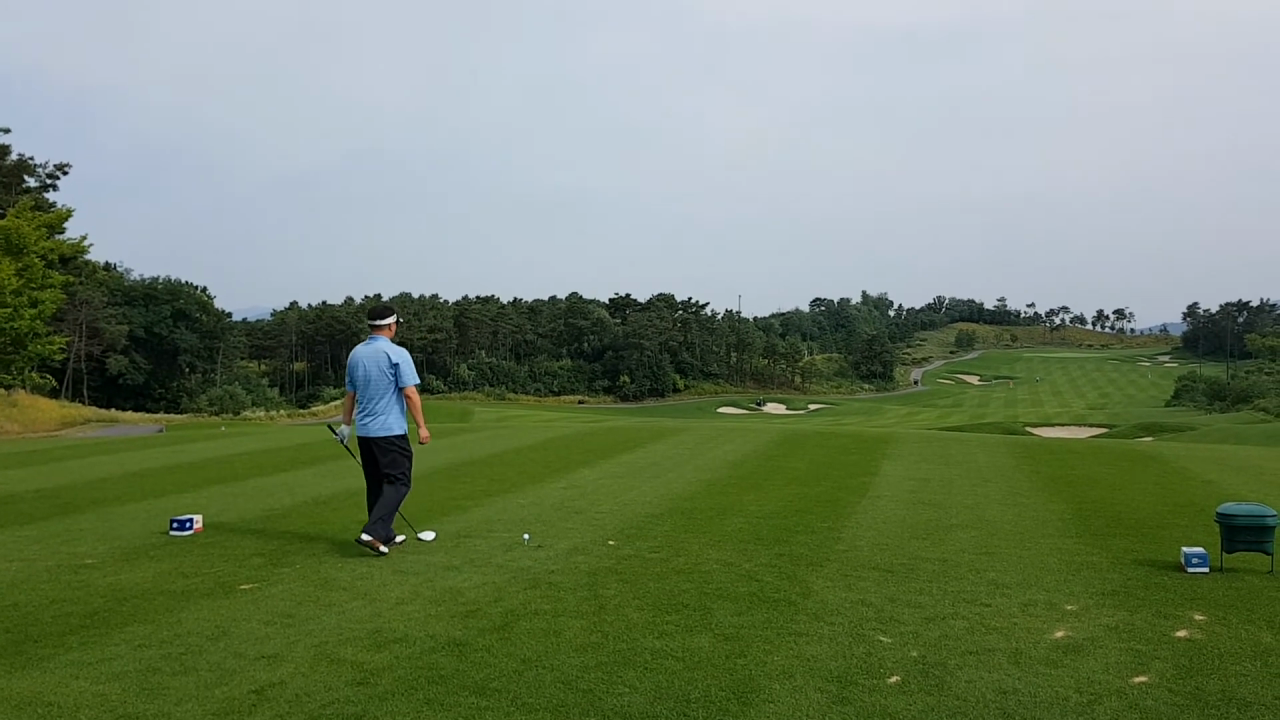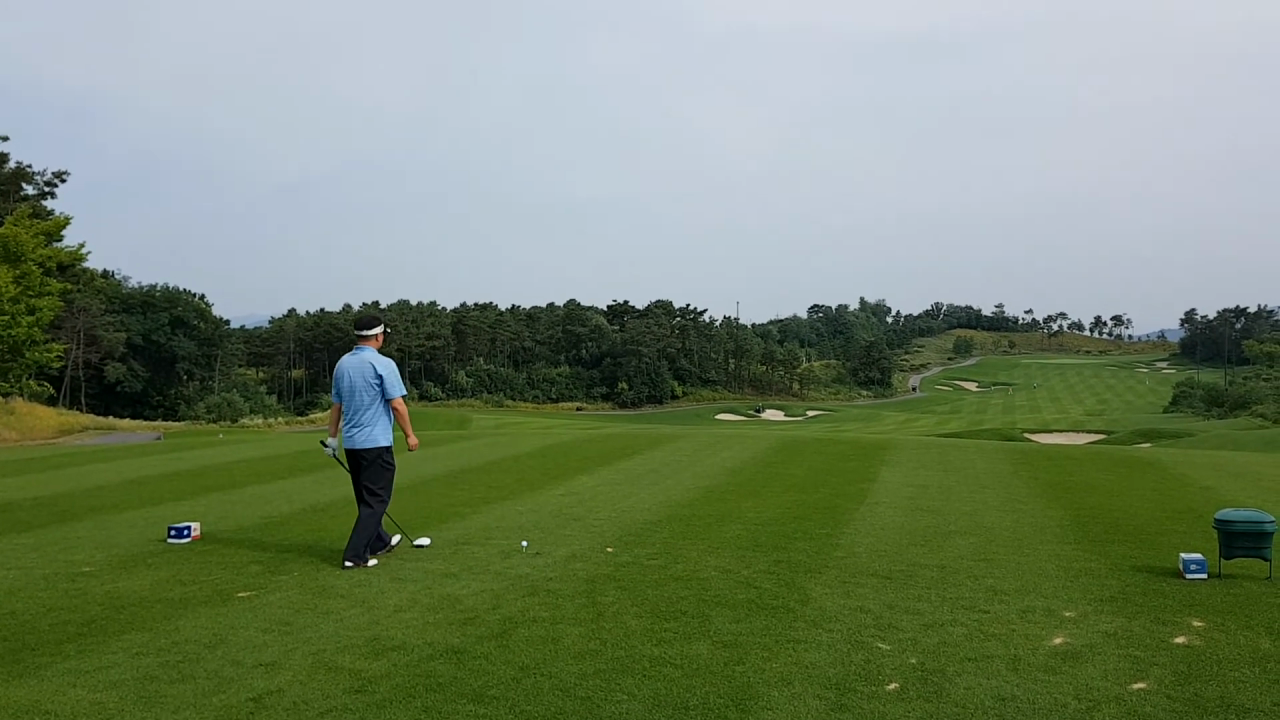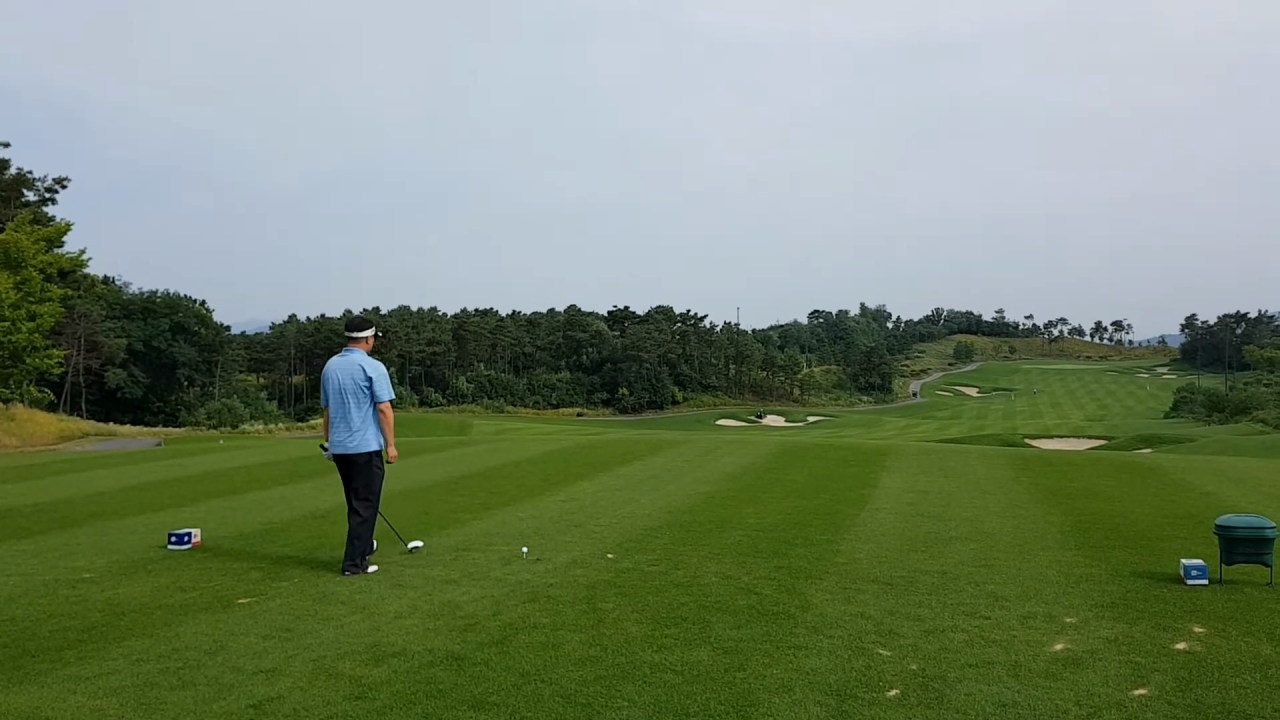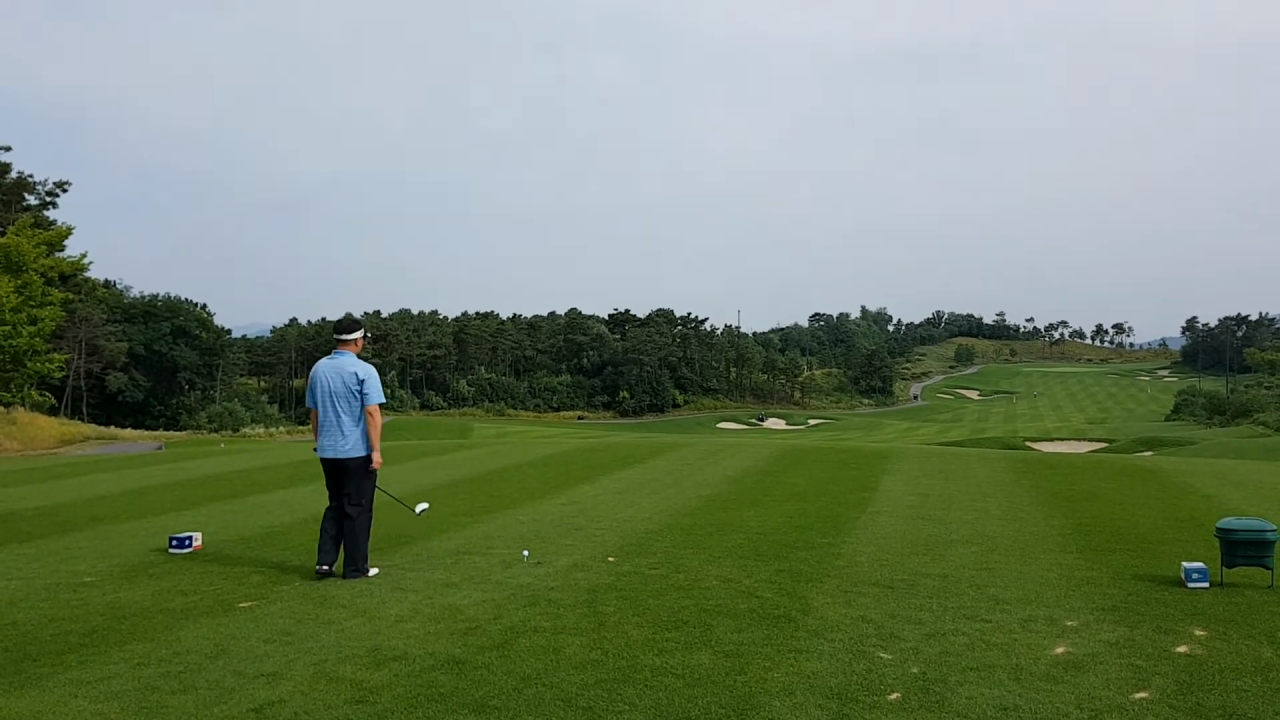
dt=0.2s
person 1, frame 1
left shoulder: (355, 353)
right shoulder: (398, 353)
left elbow: (350, 394)
right elbow: (410, 393)
left wrist: (346, 424)
right wrist: (421, 426)
left hip: (364, 431)
right hip: (391, 431)
left knee: (376, 486)
right knee: (397, 483)
left ankle: (383, 534)
right ankle: (372, 532)
person 1, frame 2
left shoulder: (342, 364)
right shoulder: (384, 364)
left elbow: (336, 406)
right elbow: (397, 405)
left wrist: (333, 437)
right wrist: (409, 434)
left hip: (350, 442)
right hip: (375, 442)
left knee: (365, 497)
right knee: (376, 499)
left ankle: (377, 542)
right ankle: (355, 554)
person 1, frame 3
left shoulder: (330, 366)
right shoulder: (374, 367)
left elbow: (327, 409)
right elbow: (384, 409)
left wrist: (328, 441)
right wrist: (390, 444)
left hip: (339, 446)
right hip: (366, 447)
left knee: (355, 500)
right knee: (365, 504)
left ankle: (359, 549)
right ankle: (355, 562)
person 1, frame 4
left shoulder: (318, 368)
right shoulder: (365, 370)
left elbow: (314, 412)
right elbow: (372, 413)
right wrist: (376, 451)
left hip: (328, 451)
right hip: (356, 452)
left knee: (336, 505)
right knee: (358, 510)
left ankle: (325, 560)
right ankle: (355, 567)
